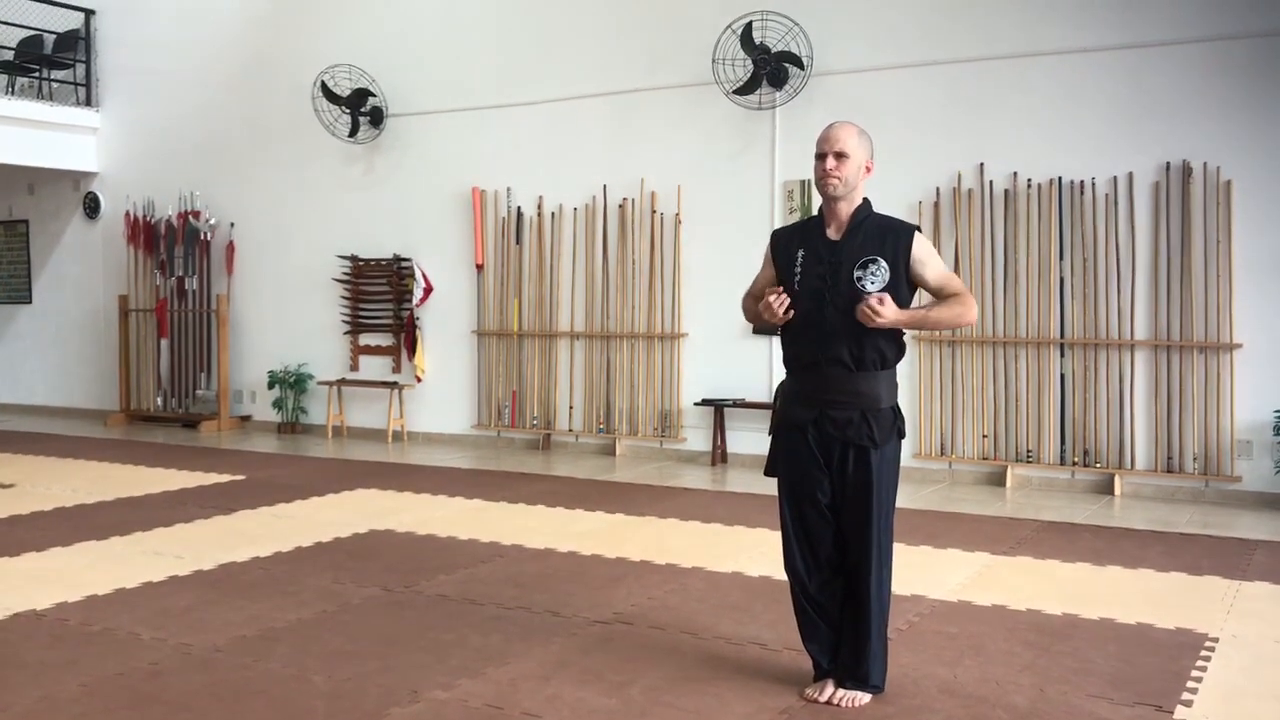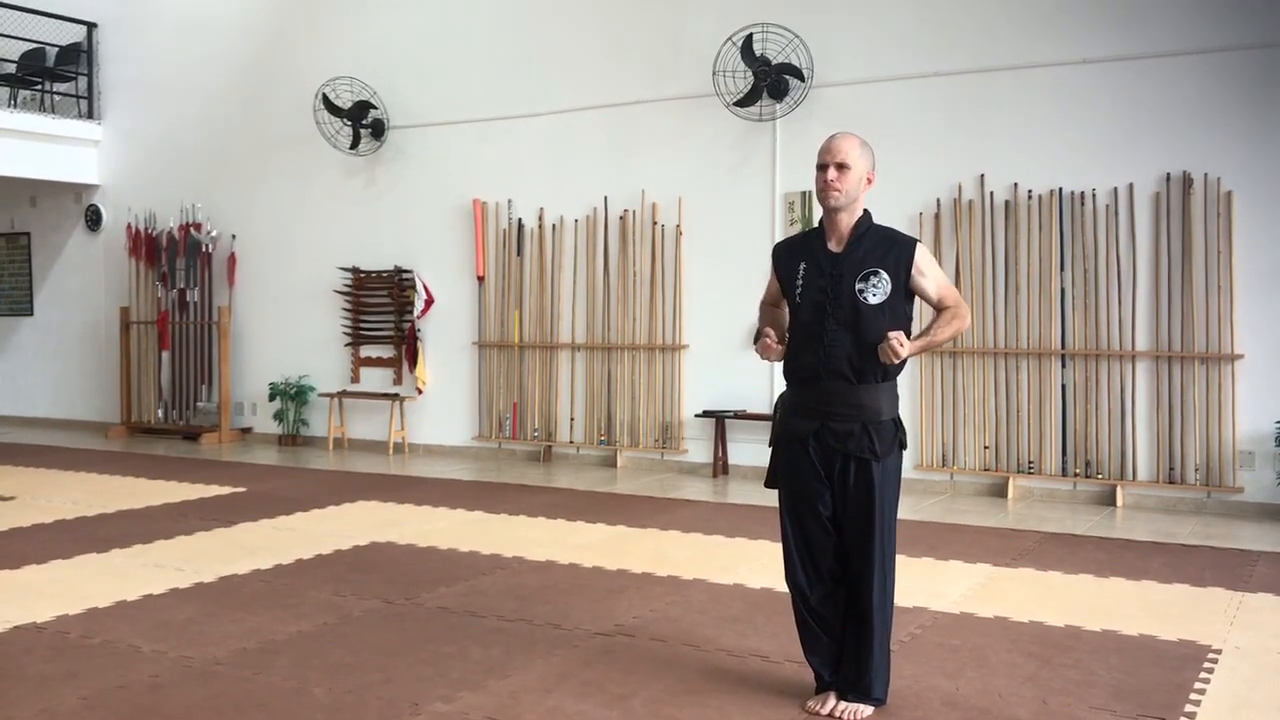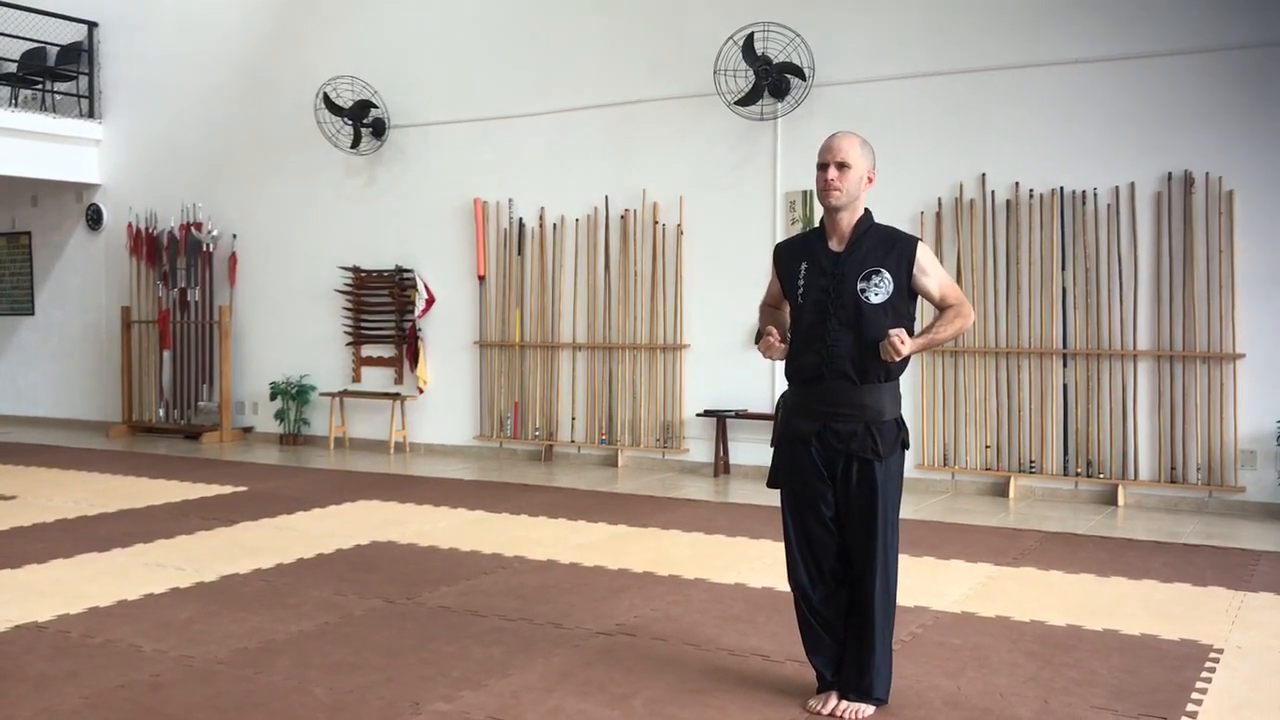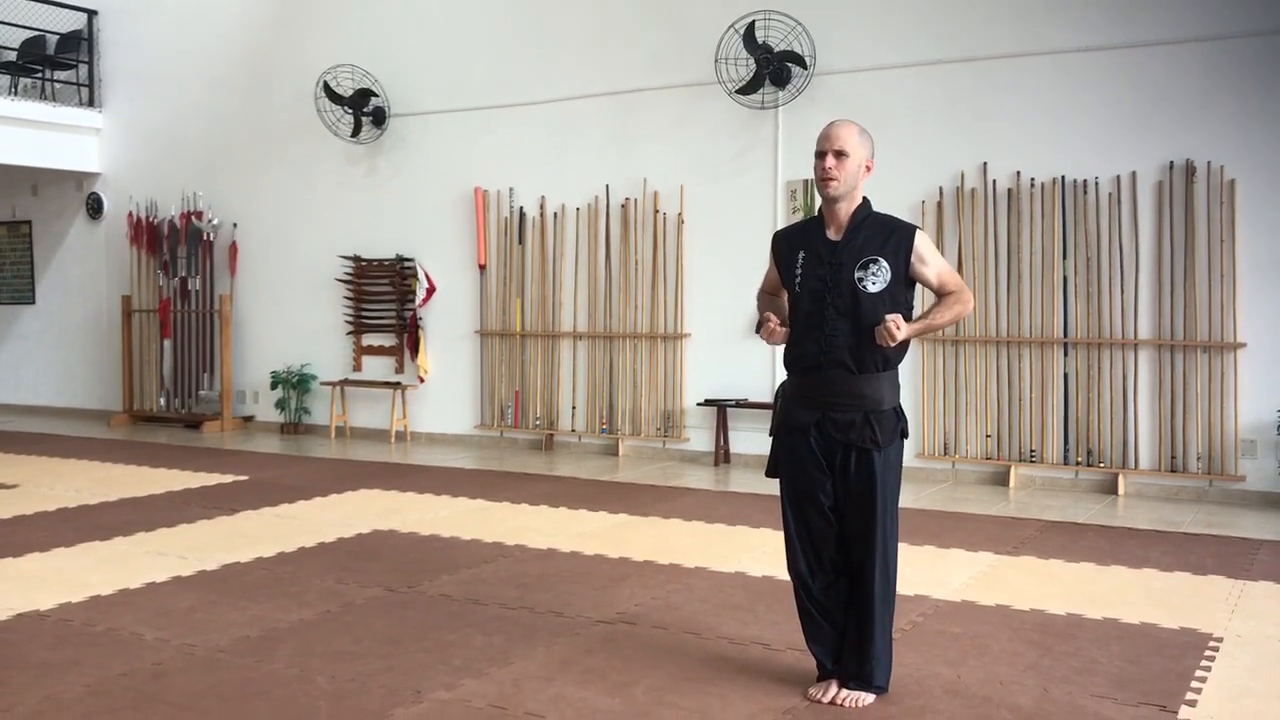
dt=0.5s
person 1, frame 1
left shoulder: (900, 239)
right shoulder: (787, 242)
left elbow: (964, 307)
right elbow: (750, 304)
left wrist: (898, 317)
right wrist: (766, 312)
left hip: (867, 411)
right hip: (801, 410)
left knee: (865, 547)
right knee: (808, 547)
left ankle: (861, 671)
right ankle: (827, 665)
person 1, frame 2
left shoulder: (901, 252)
right shoulder: (789, 254)
left elbow: (956, 310)
left wrist: (913, 346)
right wrist: (769, 336)
left hip: (868, 423)
right hip: (802, 421)
left knee: (867, 559)
right knee: (809, 559)
person 1, frame 3
left shoulder: (902, 251)
right shoulder: (791, 254)
left elbow: (959, 310)
left wrist: (914, 343)
right wrist: (770, 335)
left hip: (870, 424)
right hip: (803, 422)
left knee: (869, 559)
right knee: (811, 559)
person 1, frame 4
left shoulder: (901, 239)
right shoulder: (789, 242)
left elbow: (959, 295)
left wrist: (911, 328)
right wrist: (769, 321)
left hip: (869, 413)
right hip: (802, 411)
left knee: (868, 548)
right knee: (810, 548)
left ankle: (865, 673)
right ankle: (831, 665)
